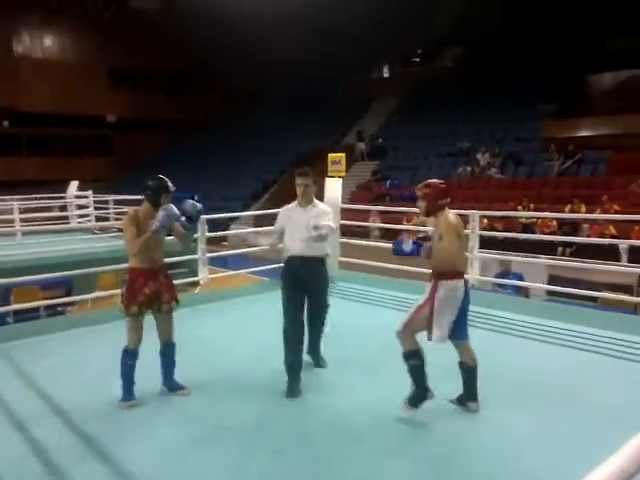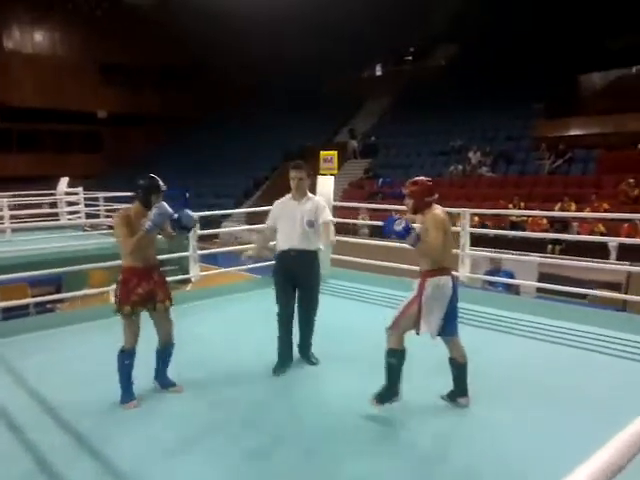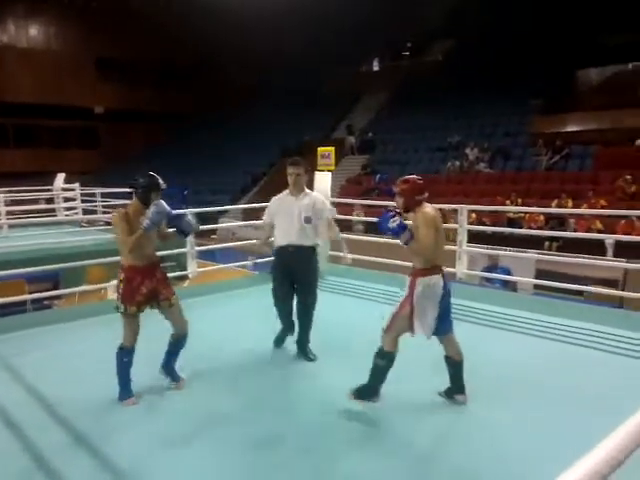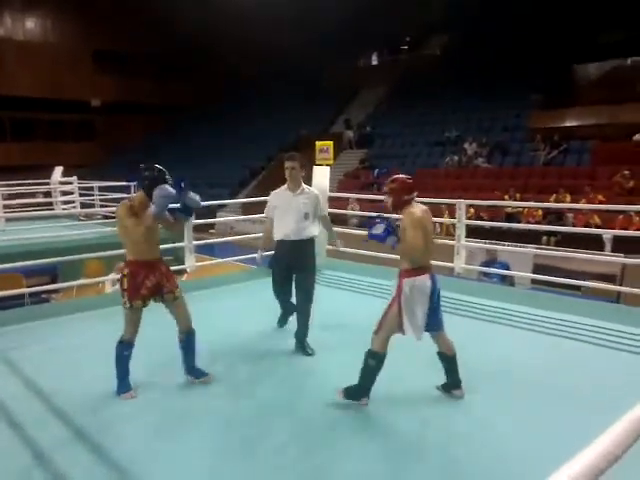
dt=0.1s
person 1, frame 1
left shoulder: (165, 215)
right shoulder: (132, 217)
left elbow: (186, 240)
right elbow: (135, 249)
left wrist: (191, 221)
right wrist: (157, 226)
left hip: (161, 277)
right hip: (138, 279)
left knee: (167, 337)
right knee: (134, 341)
left ankle: (169, 381)
right ankle: (128, 392)
person 1, frame 2
left shoulder: (156, 215)
right shoulder: (123, 217)
left elbow: (172, 239)
right elbow: (128, 249)
left wrist: (182, 227)
right wrist: (150, 225)
left hip: (154, 275)
right hip: (131, 278)
left knee: (167, 335)
right knee: (131, 341)
left ankle: (161, 377)
right ankle: (126, 392)
person 1, frame 3
left shoulder: (153, 214)
right shoulder: (121, 216)
left elbow: (163, 237)
right elbow: (128, 248)
left wrist: (181, 230)
right wrist: (148, 224)
left hip: (156, 273)
right hip: (133, 278)
left knee: (181, 326)
right knee: (130, 339)
left ankle: (168, 367)
right ankle: (124, 389)
person 1, frame 4
left shoulder: (157, 205)
right shoulder: (125, 209)
left elbow: (173, 227)
right elbow: (140, 237)
left wrist: (184, 212)
right wrist: (156, 210)
left hip: (159, 267)
right hip: (137, 271)
left knee: (185, 322)
right knee: (131, 333)
left ankle: (191, 369)
right ankle: (122, 383)
person 2, frame 1
left shoulder: (446, 221)
right shoulder: (446, 218)
left elbow: (451, 258)
left wrist: (425, 250)
left hip: (445, 286)
right hip: (457, 284)
left knee: (406, 333)
right knee: (461, 343)
left ankle: (421, 388)
right ankle: (470, 397)
person 2, frame 2
left shoulder: (433, 217)
right shoulder: (434, 214)
left elbow: (435, 251)
left wrist: (411, 236)
left hip: (433, 283)
right hip: (446, 281)
left knee: (395, 332)
right knee: (451, 339)
left ankle: (391, 389)
right ankle: (460, 393)
person 2, frame 3
left shoulder: (424, 215)
right shoulder: (430, 211)
left elbow: (427, 250)
left wrist: (404, 233)
right wrist: (405, 226)
left hip: (424, 282)
right hip: (438, 279)
left knee: (391, 334)
right knee: (446, 336)
left ankle: (371, 390)
right ankle: (457, 390)
person 2, frame 4
left shoulder: (412, 215)
right shoulder: (420, 210)
left elbow: (415, 252)
left wrist: (391, 238)
right wrist: (397, 230)
left hip: (412, 281)
right hip: (427, 278)
left knee: (381, 335)
right knee: (438, 333)
left ankle: (361, 391)
right ankle: (454, 384)
person 3, frame 1
left shoulder: (323, 209)
right shoulder: (286, 212)
left elbow: (327, 231)
right elbow: (278, 236)
left wrist: (316, 235)
right wrist: (274, 244)
left hip: (316, 265)
right hip: (293, 266)
left knee: (317, 314)
right knee: (292, 321)
left ankle: (315, 350)
right ankle: (293, 376)
person 3, frame 2
left shoulder: (317, 204)
right shoulder: (280, 205)
left elbow: (327, 226)
right elbow: (269, 232)
left wrist: (329, 239)
right wrist: (255, 250)
left hip: (309, 259)
right hip: (285, 259)
left knee: (308, 307)
right knee: (285, 310)
left ankle: (305, 349)
right ankle: (284, 356)
person 3, frame 3
left shoulder: (316, 201)
right shoulder: (277, 201)
left elbow: (330, 225)
right elbow: (268, 229)
left wrist: (343, 247)
left hip: (306, 254)
right hip: (282, 253)
left knee: (306, 302)
right knee: (281, 299)
left ankle: (303, 345)
right ankle: (286, 327)
person 3, frame 4
left shoulder: (313, 195)
right shoulder: (276, 196)
left elbow: (324, 219)
right elbow: (270, 225)
left wrist: (334, 239)
right wrist: (262, 249)
left hip: (305, 247)
right hip: (282, 247)
left knee: (305, 295)
right knee: (280, 289)
left ankle: (301, 338)
right ankle: (288, 309)
